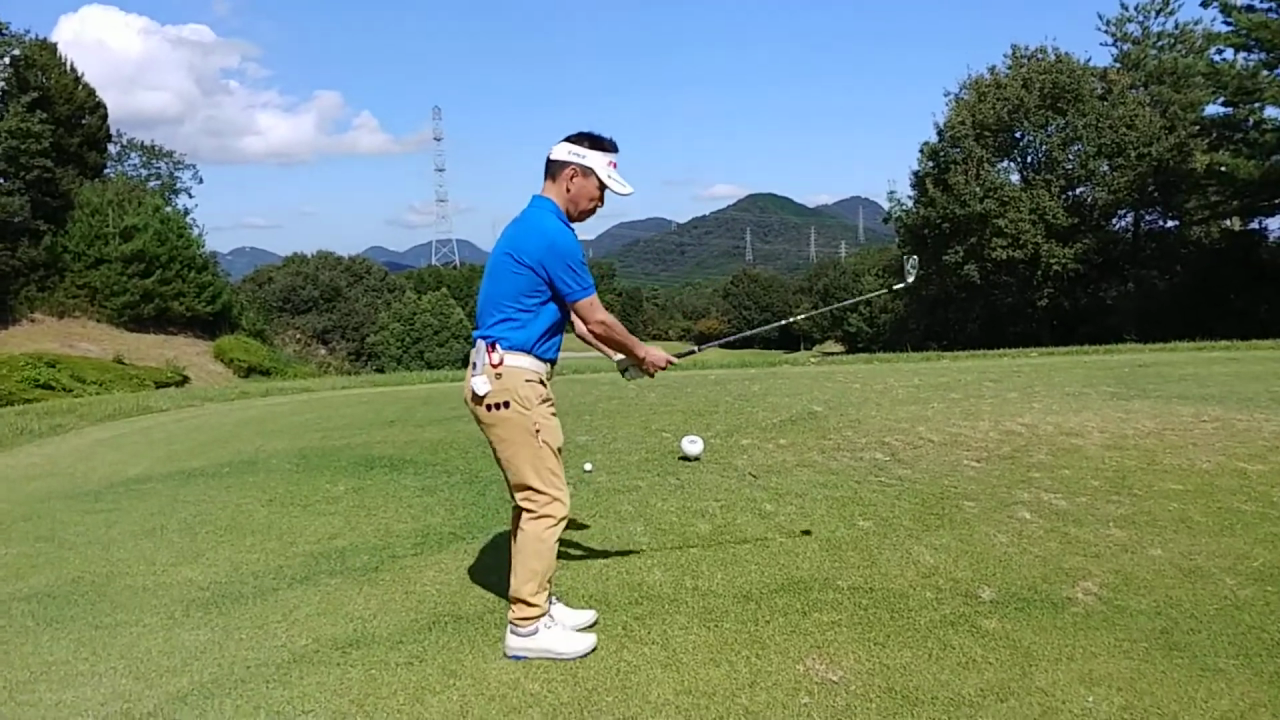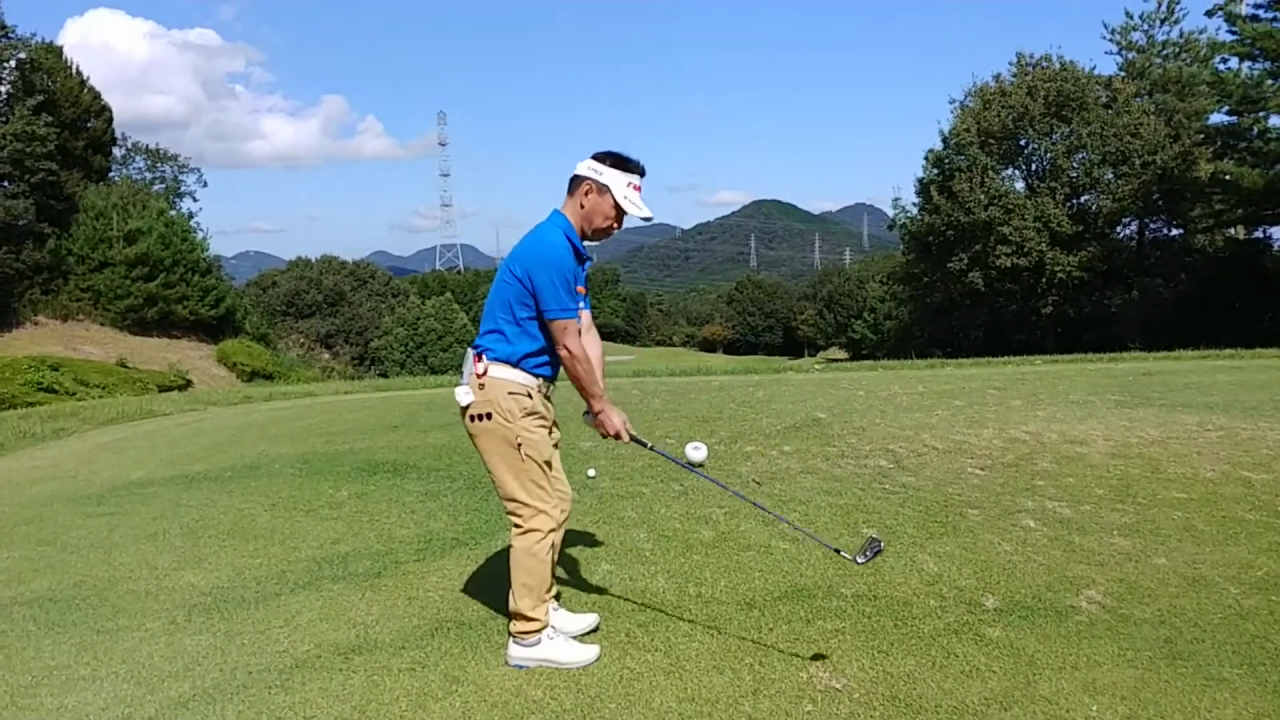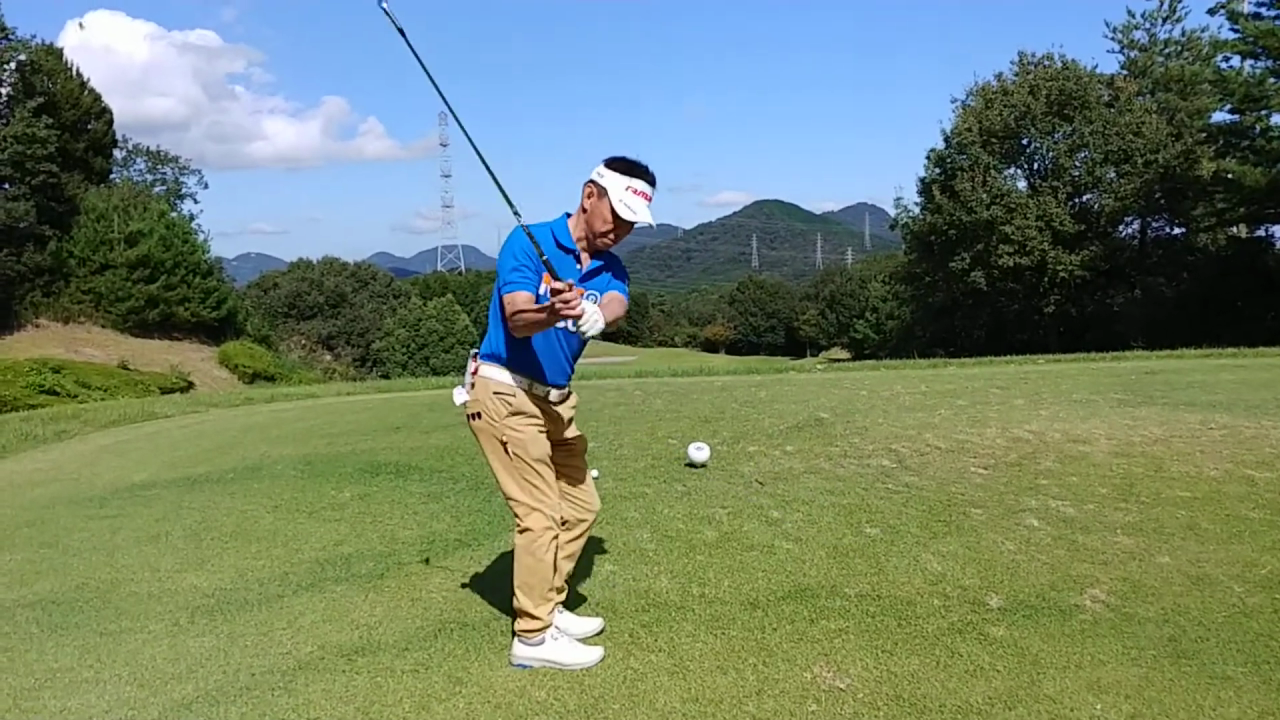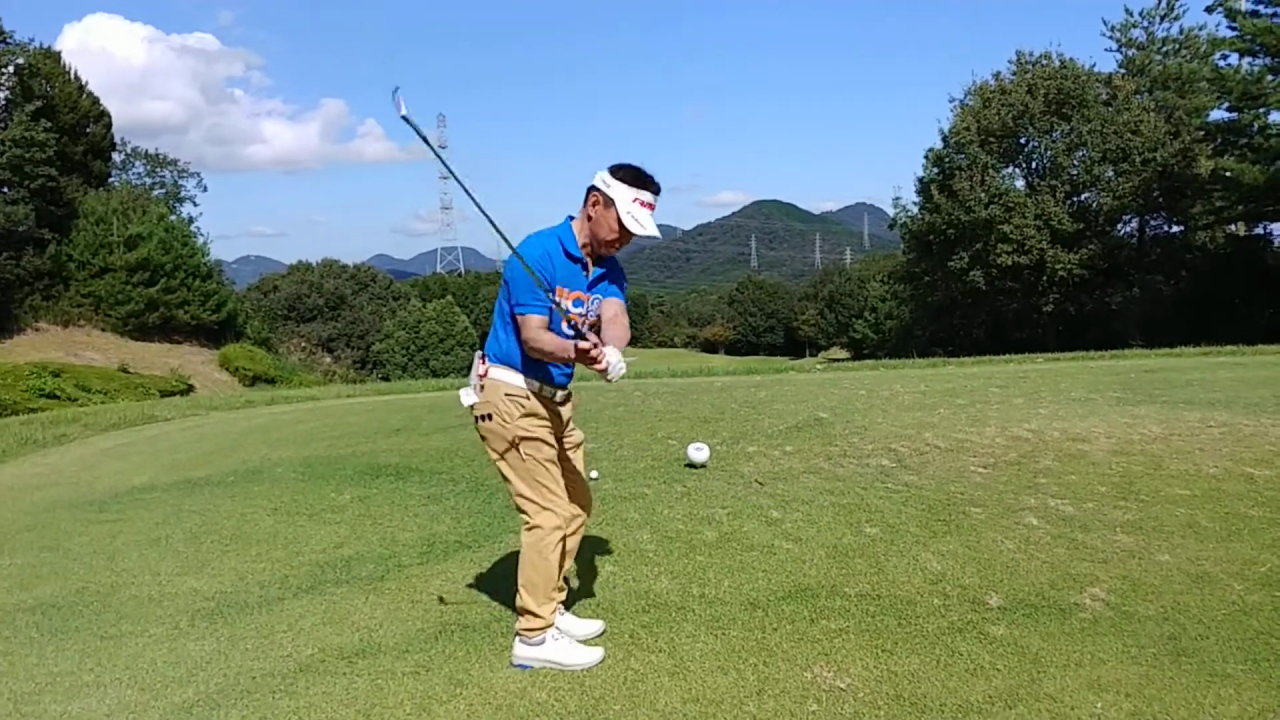
dt=0.4s
person 1, frame 1
left shoulder: (532, 225)
right shoulder: (552, 236)
left elbow: (571, 315)
right elbow: (596, 320)
left wrist: (619, 353)
right wrist: (642, 354)
left hip: (503, 377)
right hip: (514, 381)
left knee: (532, 501)
right knee: (545, 502)
left ankle: (539, 604)
right ankle: (527, 627)
person 1, frame 2
left shoulder: (576, 255)
right shoulder: (549, 248)
left elbow: (585, 334)
right elbow: (567, 344)
left wrist: (601, 403)
right wrist: (603, 409)
left hip: (528, 394)
right hip: (505, 393)
left knee: (552, 503)
right knee: (537, 514)
left ankle: (542, 608)
right ankle: (529, 637)
person 1, frame 3
left shoulder: (611, 269)
right shoulder: (527, 242)
left elbow: (615, 307)
right elbow: (515, 321)
left wrist: (595, 313)
right wrist: (549, 308)
left hip: (556, 399)
right hip: (506, 394)
left knee: (580, 507)
right knee: (539, 515)
left ankle: (549, 610)
right ankle: (532, 637)
person 1, frame 4
left shoulder: (609, 270)
right shoulder: (538, 252)
left elbow: (615, 320)
right elbow: (535, 339)
left wrist: (611, 353)
right wrist: (577, 350)
left hip: (551, 397)
right hip: (510, 394)
left knee: (576, 507)
right knee: (546, 513)
left ankle: (547, 611)
right ankle: (534, 637)
